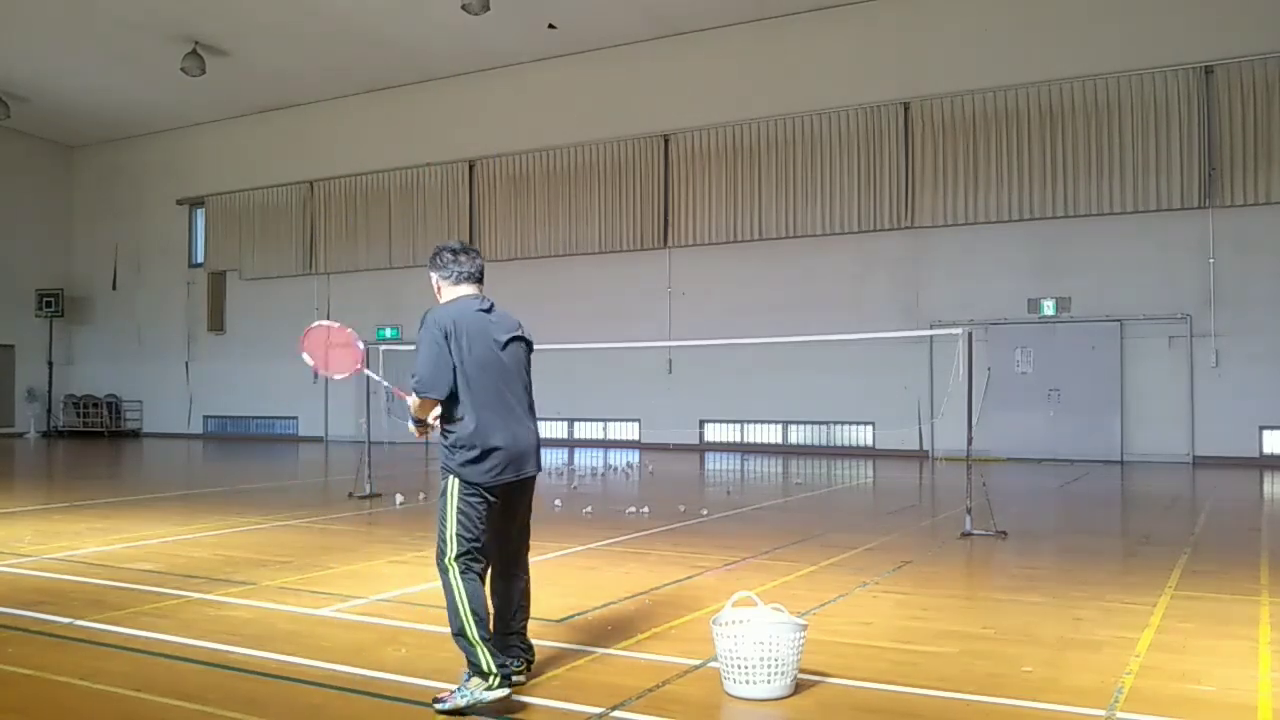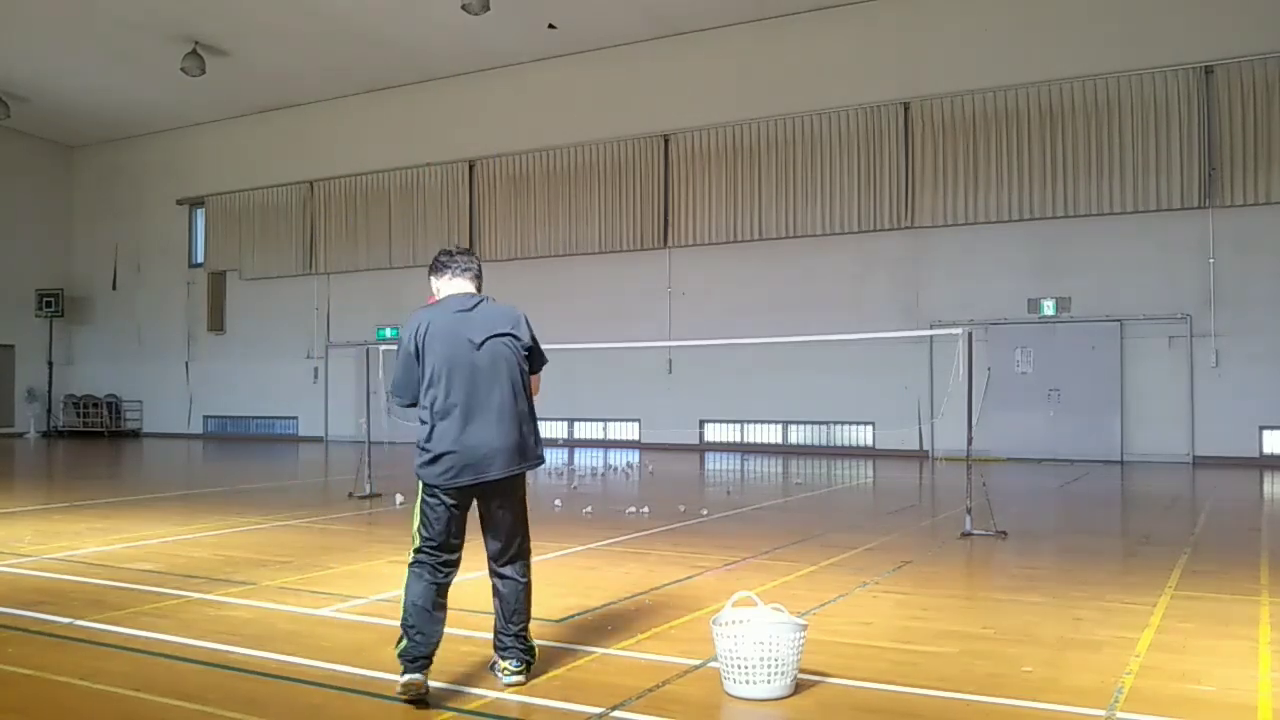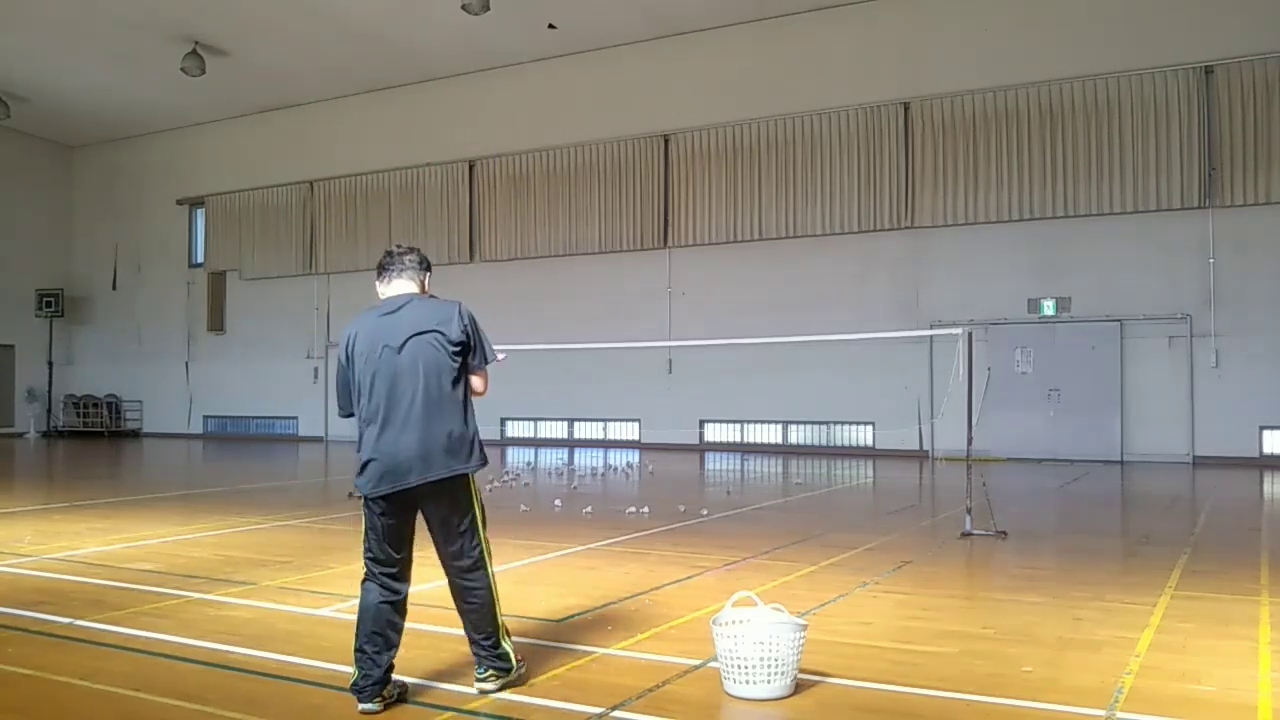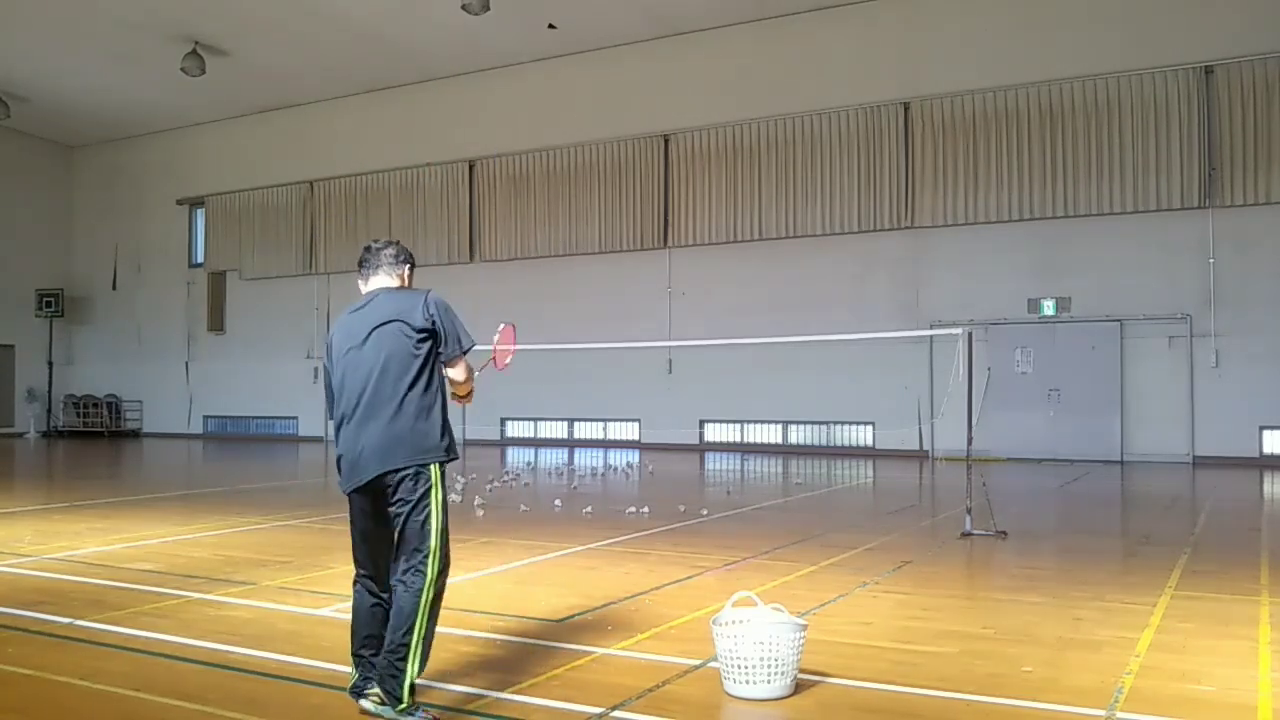
dt=0.4s
person 1, frame 1
left shoulder: (441, 320)
right shoulder: (512, 324)
left elbow: (426, 397)
left wrist: (420, 420)
left hip: (473, 460)
right hip: (522, 457)
left knee: (462, 564)
right knee: (511, 560)
left ankle: (488, 671)
right ankle: (515, 657)
person 1, frame 2
left shoulder: (421, 323)
right shoulder: (514, 319)
left elbow: (408, 398)
right elbow: (533, 386)
left hip: (444, 460)
right hip: (506, 457)
left knee: (431, 562)
right knee: (510, 561)
left ankle: (414, 661)
right ankle: (514, 657)
person 1, frame 3
left shoulder: (358, 330)
right shoulder: (453, 315)
left elbow: (350, 406)
right elbow: (479, 385)
left hip: (380, 467)
right hip: (444, 462)
left knee: (383, 576)
right knee: (468, 566)
left ankle: (370, 685)
right ankle: (494, 664)
person 1, frame 4
left shoulder: (341, 326)
right shoulder: (426, 304)
right elbow: (458, 375)
right wrist: (464, 391)
left hip: (356, 461)
right hip: (410, 455)
left knee: (371, 575)
right knee: (420, 570)
